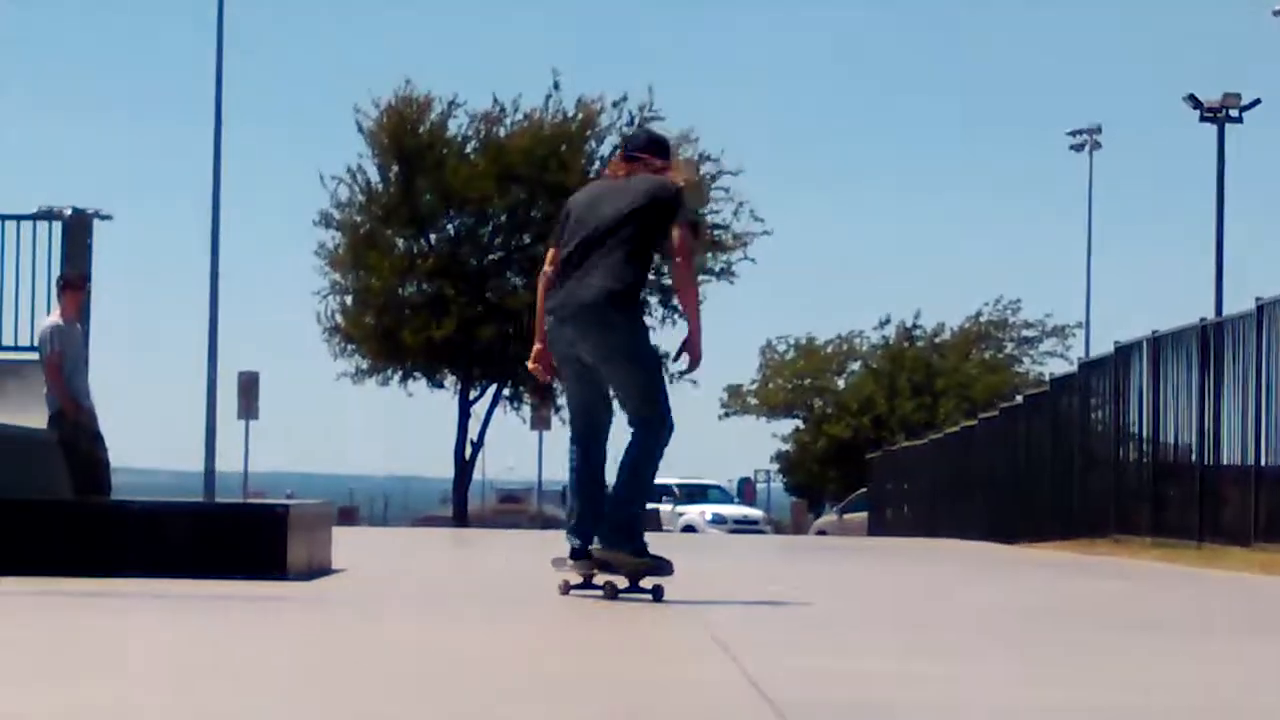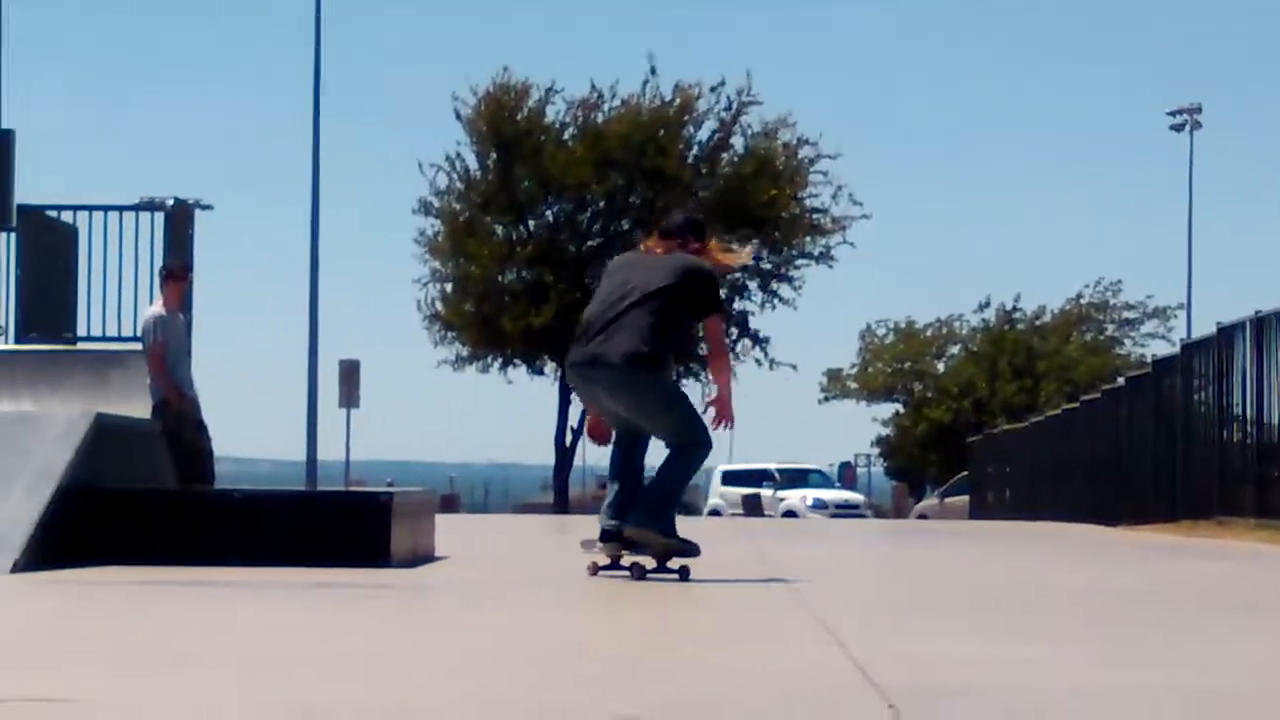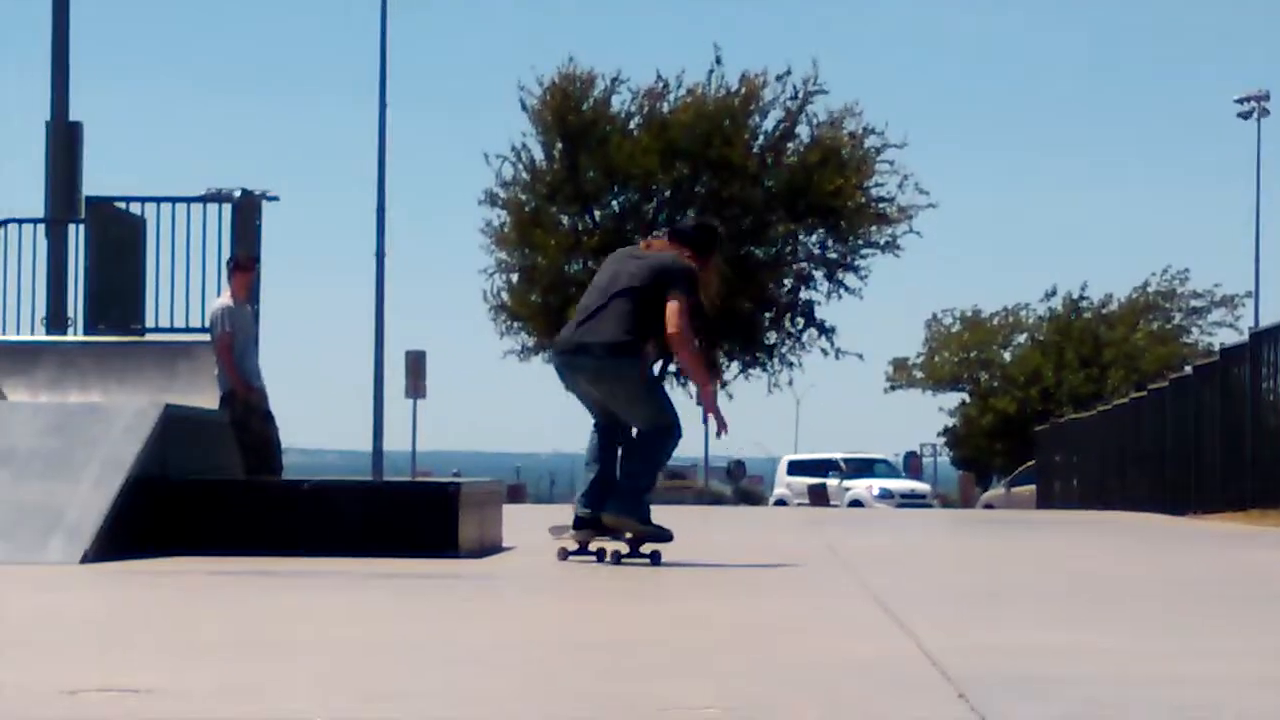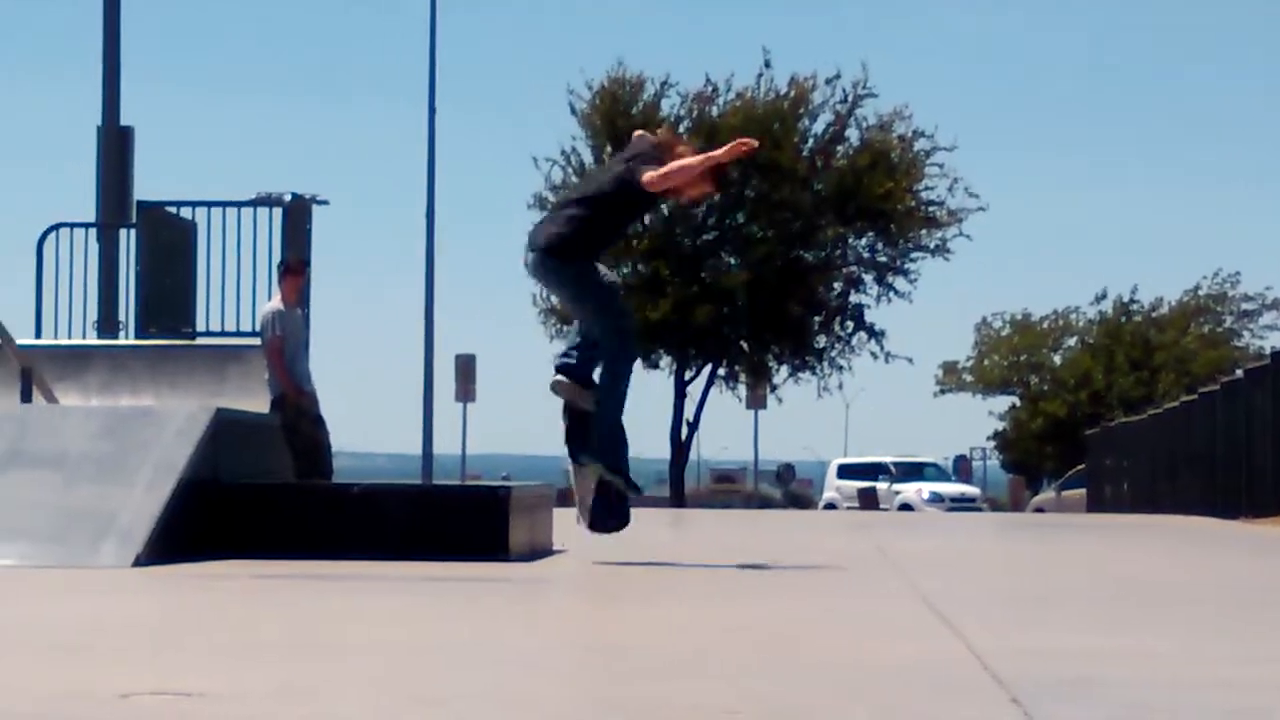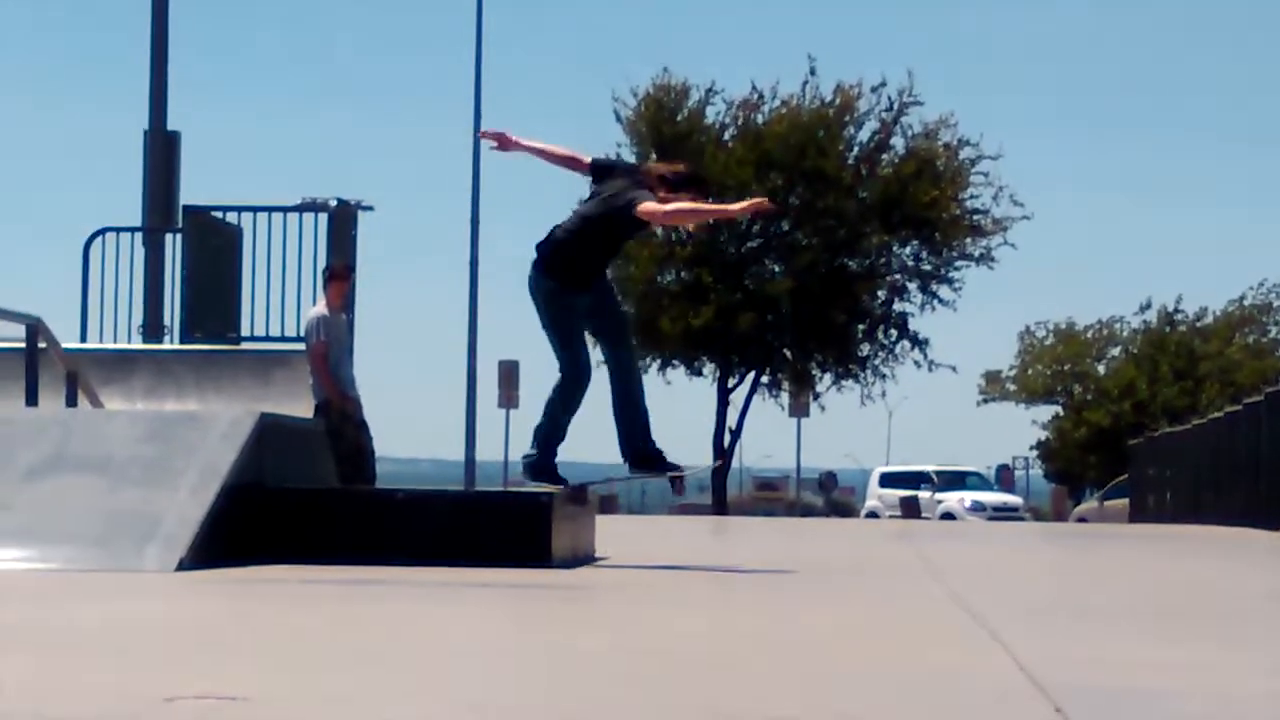
dt=0.3s
person 1, frame 1
left shoulder: (584, 194)
right shoulder: (666, 190)
left elbow: (549, 270)
right elbow: (681, 260)
left wrist: (542, 341)
right wrist: (694, 332)
left hip: (560, 318)
right hip: (609, 315)
left knee: (587, 432)
right knee: (653, 425)
left ankle: (582, 542)
right ankle: (619, 536)
person 1, frame 2
left shoulder: (620, 263)
right shoulder: (699, 272)
right elbow: (717, 351)
left wrist: (595, 410)
right wrist: (724, 396)
left hip: (580, 370)
right hip: (634, 370)
left knee: (630, 435)
right knee: (692, 444)
left ankle: (615, 524)
right ankle: (650, 519)
person 1, frame 3
left shoulder: (622, 256)
right shoulder: (682, 271)
right elbow: (677, 334)
right wrist: (707, 392)
left hip: (566, 357)
right hip: (615, 358)
left knee: (610, 424)
right knee: (662, 430)
left ankle: (588, 511)
right ankle: (625, 507)
person 1, frame 4
left shoulder: (644, 150)
right shoulder: (646, 169)
left elbow: (640, 135)
right elbow: (659, 178)
right wrist: (716, 155)
left hip: (553, 254)
right hip: (558, 253)
right knee: (620, 344)
left ankle: (572, 369)
right ankle: (605, 454)
person 1, frame 5
left shoulder: (627, 176)
right shoulder: (630, 196)
left elbow: (570, 159)
right elbow: (663, 212)
left wrist: (518, 144)
right wrist: (729, 211)
left hip: (590, 278)
right hip: (554, 281)
left knee: (624, 360)
right knee: (577, 373)
left ankle: (640, 454)
right ankle: (539, 461)
person 2, frame 1
left shoulder: (76, 327)
right shoulder: (52, 328)
right elbow: (52, 374)
left wrist: (87, 408)
right wrist: (71, 410)
left hip: (82, 410)
right hip: (66, 413)
left knee: (98, 467)
right knee: (74, 472)
person 2, frame 2
left shoulder: (179, 317)
right shoulder: (155, 317)
right elbow: (155, 363)
left wrist: (189, 397)
right wrist: (176, 399)
left hip: (186, 400)
right hip: (169, 403)
left knee: (201, 456)
right knee: (178, 461)
person 2, frame 3
left shoulder: (246, 308)
right shoulder: (223, 308)
right elbow: (223, 353)
left wrist: (257, 388)
right wrist: (243, 390)
left hip: (253, 391)
right hip: (237, 394)
left knee: (268, 448)
right knee: (245, 451)
person 2, frame 4
left shoulder: (297, 312)
right shoulder: (274, 312)
right elbow: (274, 357)
left wrist: (308, 392)
right wrist: (294, 395)
left hip: (304, 395)
right hip: (288, 398)
left knee: (320, 451)
right knee: (298, 455)
person 2, frame 5
left shoulder: (342, 317)
right shoulder: (318, 317)
right elbow: (318, 363)
left wrist: (352, 397)
right wrist: (338, 400)
left hip: (348, 400)
right hip: (332, 403)
left knee: (363, 456)
right knee: (341, 460)
